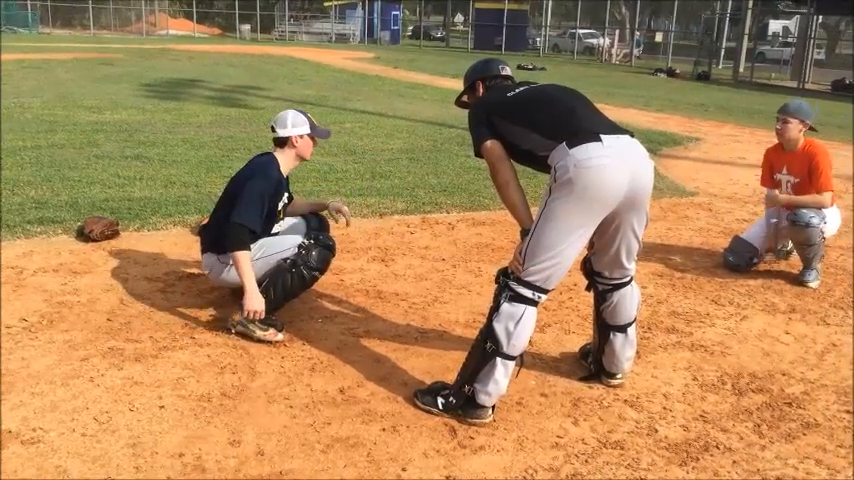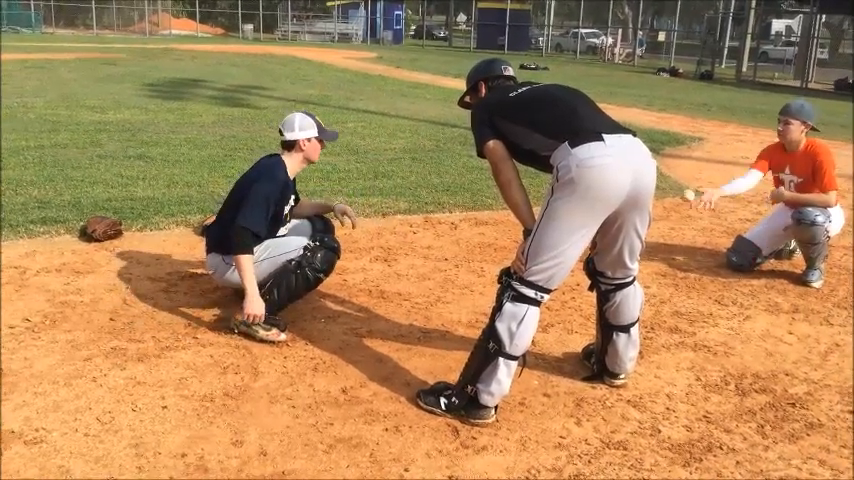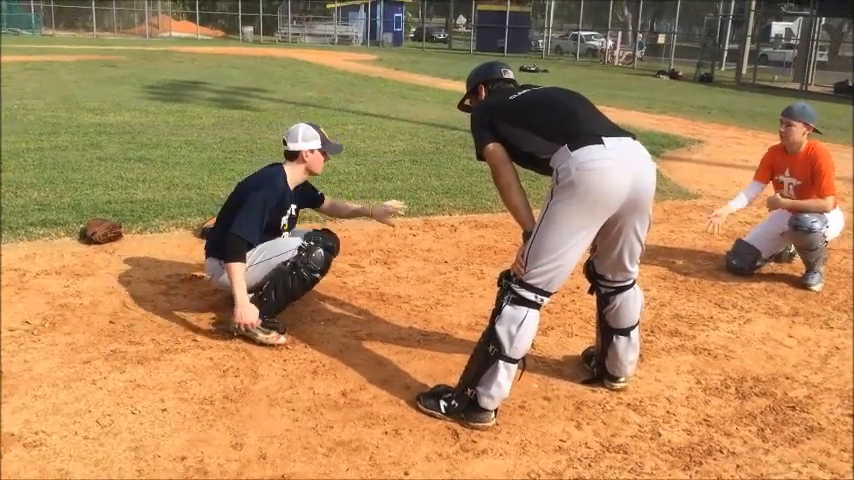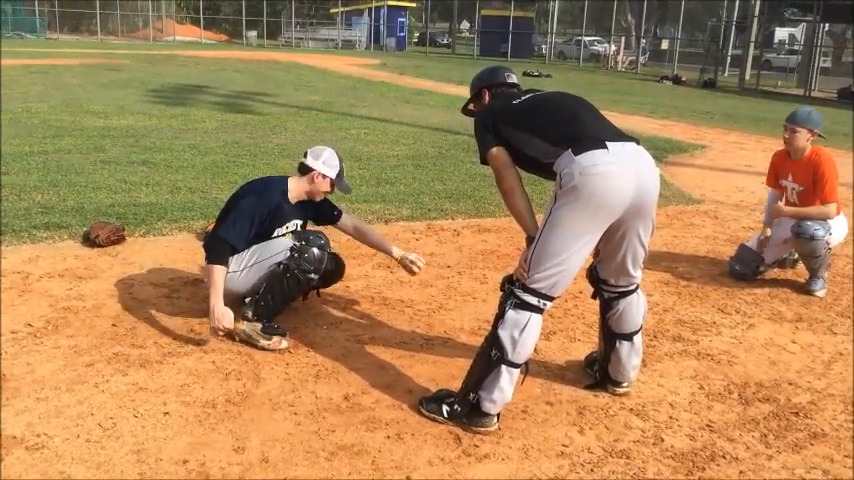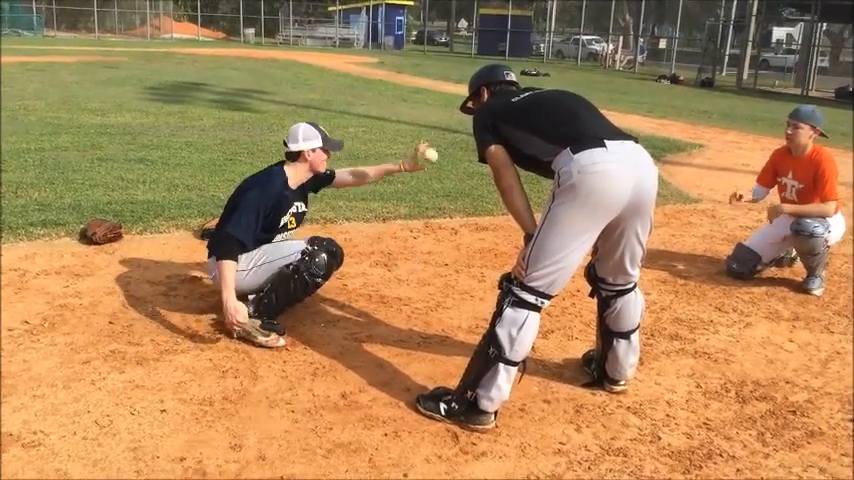
dt=0.4s
person 1, frame 1
left shoulder: (483, 106)
right shoulder: (548, 93)
left elbow: (501, 167)
left wrist: (528, 231)
left hip: (590, 166)
right hip: (637, 159)
left knee: (523, 285)
right knee: (616, 273)
left ankle: (474, 397)
right ankle: (611, 364)
person 1, frame 2
left shoulder: (486, 107)
right shoulder: (551, 93)
left elbow: (504, 168)
left wrist: (531, 231)
left hip: (591, 166)
right hip: (640, 158)
left knee: (526, 284)
right knee: (619, 273)
left ankle: (476, 398)
right ankle: (615, 363)
person 1, frame 3
left shoulder: (485, 109)
right shoulder: (550, 96)
left elbow: (503, 171)
left wrist: (531, 234)
left hip: (591, 168)
right hip: (639, 161)
left knee: (525, 287)
right knee: (618, 275)
left ankle: (477, 400)
right ankle: (615, 367)
person 1, frame 4
left shoulder: (489, 114)
right shoulder: (554, 100)
left elbow: (507, 176)
left wrist: (534, 238)
left hip: (595, 173)
right hip: (643, 166)
left knee: (529, 291)
right knee: (622, 280)
left ankle: (479, 405)
right ankle: (618, 372)
person 1, frame 5
left shoulder: (488, 112)
right shoulder: (552, 98)
left elbow: (506, 174)
left wrist: (532, 236)
left hip: (594, 172)
right hip: (642, 165)
left knee: (527, 290)
right knee: (620, 279)
left ankle: (477, 403)
right ankle: (615, 370)
person 2, frame 1
left shoulder: (275, 168)
right shoulder: (265, 175)
left elbow: (286, 206)
right elbow: (237, 236)
left wrist: (326, 205)
right wrist: (251, 291)
right hip: (225, 259)
left knee: (315, 225)
right knee: (320, 247)
left ankle: (264, 284)
right ankle: (249, 317)
person 2, frame 2
left shoulder: (283, 171)
right shoulder: (272, 178)
left elbow: (293, 208)
right elbow: (240, 238)
left wrist: (332, 207)
right wrist: (252, 295)
right hip: (229, 261)
left knee: (320, 227)
right knee: (325, 249)
left ankle: (265, 284)
right ankle: (255, 316)
person 2, frame 3
left shoulder: (295, 182)
right shoulder: (268, 188)
left elbow: (328, 205)
right elbow: (233, 246)
left wrist: (370, 212)
right wrist: (242, 302)
right hip: (226, 266)
left knee: (327, 241)
right knee: (318, 251)
left ankle: (258, 289)
right ankle: (256, 316)
person 2, frame 4
left shoulder: (310, 200)
right shoulder: (262, 197)
left elbow: (352, 226)
right elbow: (219, 248)
left wrist: (398, 254)
right wrist: (217, 306)
left hip: (257, 266)
right hip: (231, 271)
left knee: (331, 267)
right knee: (314, 247)
left ankle: (257, 298)
right ankle: (254, 318)
person 2, frame 5
left shoulder: (303, 178)
right shoulder: (265, 188)
left elbow: (353, 176)
right elbow: (228, 245)
left wrist: (401, 166)
right wrist: (229, 301)
left hip: (263, 257)
right hip: (234, 267)
left knee: (330, 253)
right knee: (321, 256)
right ankle: (253, 315)
person 3, frame 1
left shoulder: (816, 152)
right shoulder: (772, 153)
left elbow: (825, 200)
right elbow: (770, 196)
left wrist: (782, 198)
right wrist: (770, 234)
left hip: (821, 215)
right hip: (784, 212)
left knee: (802, 219)
right knee: (734, 259)
left ankle: (812, 266)
right ankle: (783, 247)
person 3, frame 2
left shoulder: (819, 152)
right shoulder: (772, 151)
left elbow: (830, 199)
right elbow: (749, 179)
left wrist: (788, 195)
right wrist: (718, 192)
left hip: (824, 214)
right hip: (788, 210)
left knee: (807, 218)
right knee: (738, 260)
left ankle: (816, 266)
right ankle: (786, 246)
person 3, frame 3
left shoulder: (819, 155)
right shoulder: (774, 152)
left elbow: (827, 204)
right elbow: (754, 188)
left wrist: (783, 203)
right wrist: (727, 209)
left hip: (823, 217)
right hip: (787, 214)
left knee: (805, 224)
right knee: (737, 263)
left ankle: (815, 269)
right ankle: (786, 249)
person 3, frame 4
left shoulder: (822, 161)
right shoulder: (779, 157)
left elbow: (829, 211)
left wrist: (785, 211)
right wrist: (767, 227)
left hip: (828, 223)
right hip: (792, 220)
left knee: (807, 231)
right knee: (741, 269)
left ankle: (818, 275)
right ankle: (789, 255)
person 3, frame 5
left shoulder: (823, 160)
right shoulder: (779, 155)
left elbow: (828, 209)
right elbow: (762, 189)
left wrist: (784, 208)
right wrist: (746, 197)
left hip: (825, 222)
right hip: (790, 219)
left knee: (806, 229)
right knee: (738, 267)
left ankle: (816, 274)
right ankle: (787, 253)
